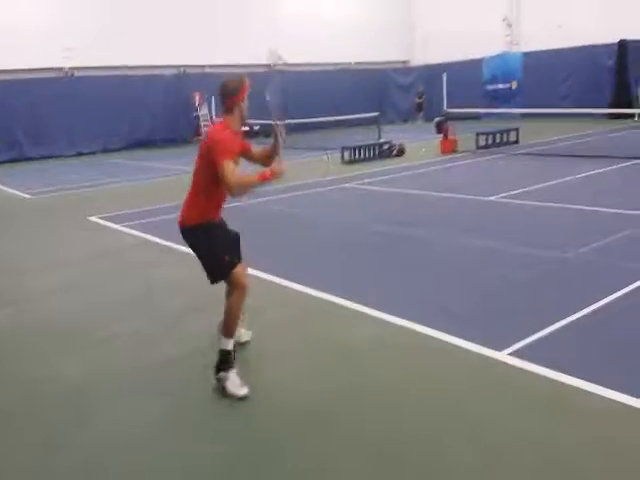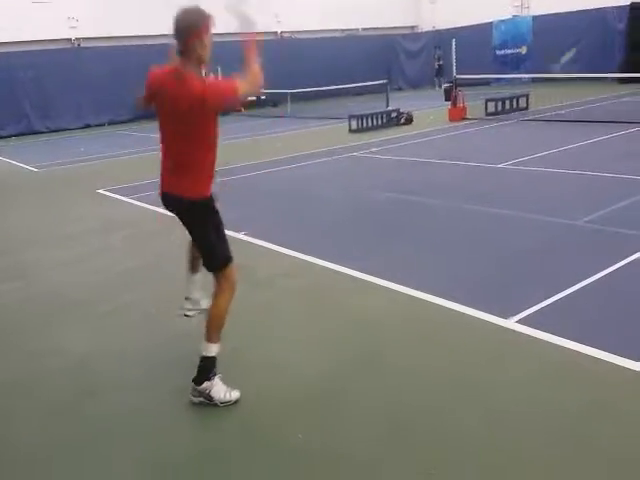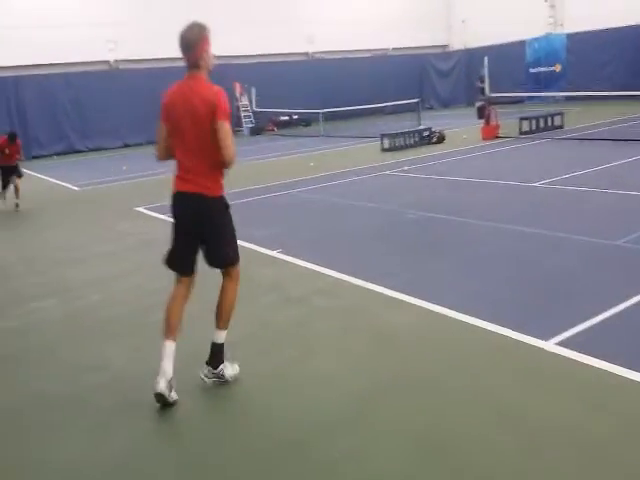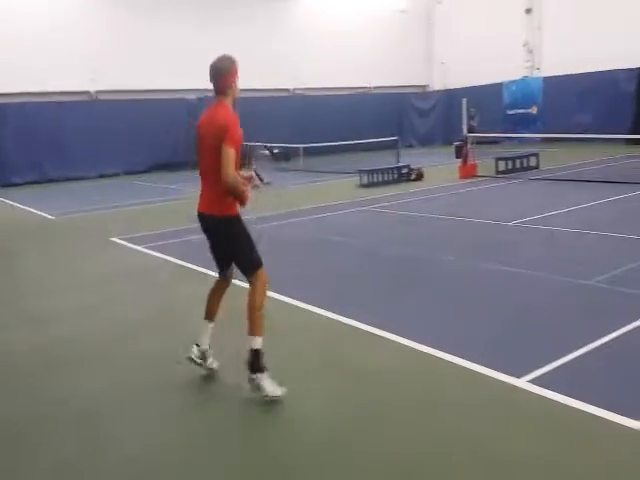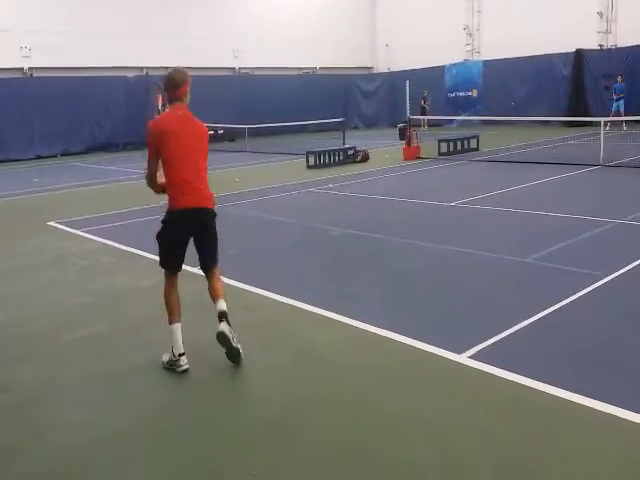
dt=0.7s
person 1, frame 1
left shoulder: (232, 135)
right shoulder: (220, 136)
left elbow: (261, 158)
right elbow: (233, 185)
left wrist: (276, 141)
right wrist: (269, 174)
left hip: (210, 218)
right hip: (198, 223)
left knee: (238, 273)
right knee: (239, 283)
left ankle: (231, 328)
right ankle: (224, 367)
person 1, frame 2
left shoulder: (159, 76)
right shoulder: (208, 92)
right elbow: (251, 88)
right wrist: (254, 55)
left hip: (170, 188)
right hip: (193, 195)
left knee: (202, 233)
right knee: (227, 280)
left ankle: (194, 293)
right ankle: (204, 380)
person 1, frame 3
left shoulder: (171, 96)
right shoulder: (216, 95)
left elbow: (162, 152)
right elbow: (227, 157)
right wrist: (212, 155)
left hip: (182, 197)
right hip: (210, 198)
left knee: (183, 281)
right knee: (230, 273)
left ankle: (165, 374)
right ankle: (215, 362)
person 1, frame 4
left shoulder: (206, 118)
right shoulder: (228, 121)
right elbow: (227, 178)
left wrist: (236, 180)
right wrist: (242, 191)
left hip: (207, 211)
right hip: (223, 213)
left knee: (224, 276)
right knee: (259, 280)
left ankle: (203, 348)
right ankle: (256, 370)
person 1, frame 5
left shoulder: (157, 125)
right shoulder: (200, 127)
left elbow: (152, 178)
left hip: (179, 209)
right hip: (205, 206)
left knee: (170, 276)
right knee: (212, 271)
left ankle: (178, 353)
right ankle: (223, 323)
